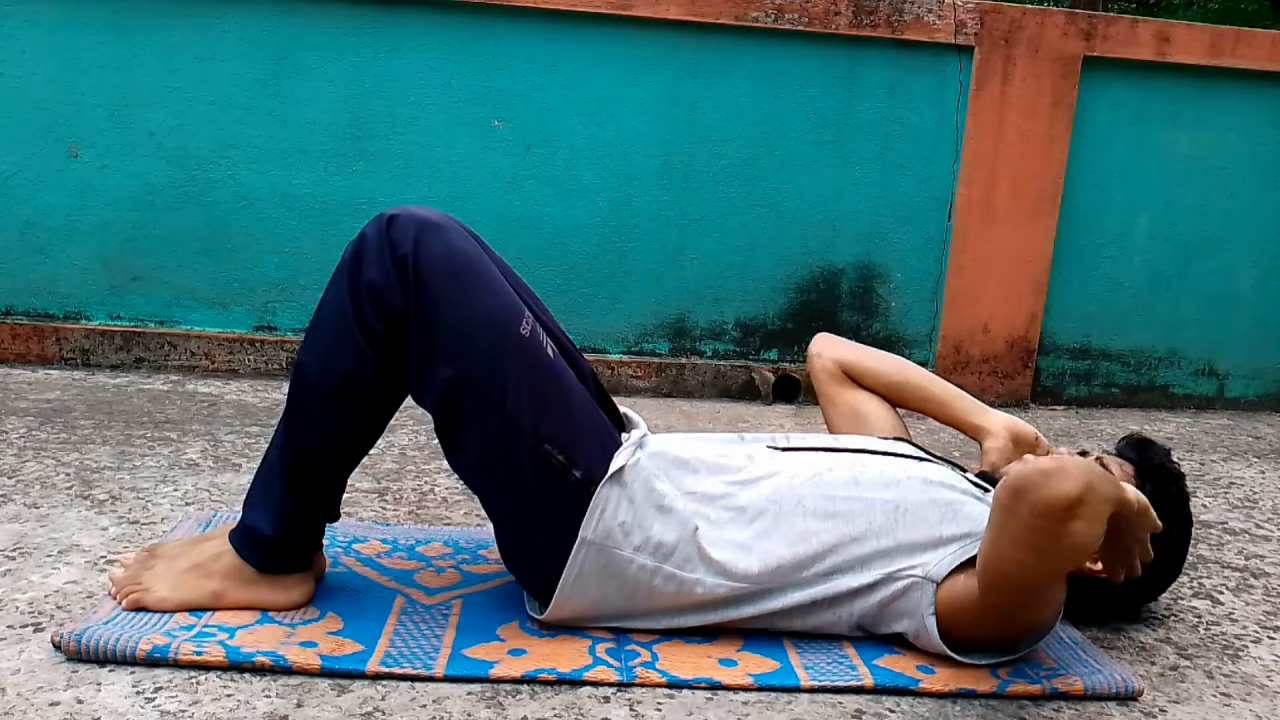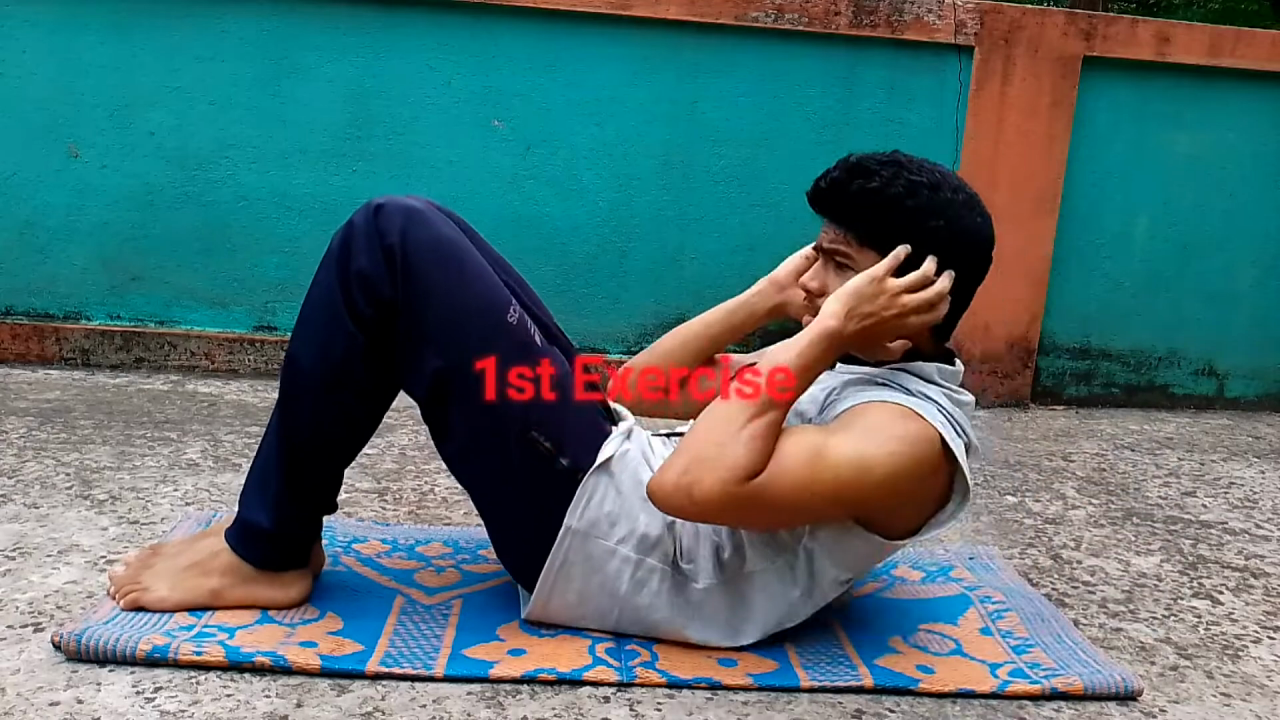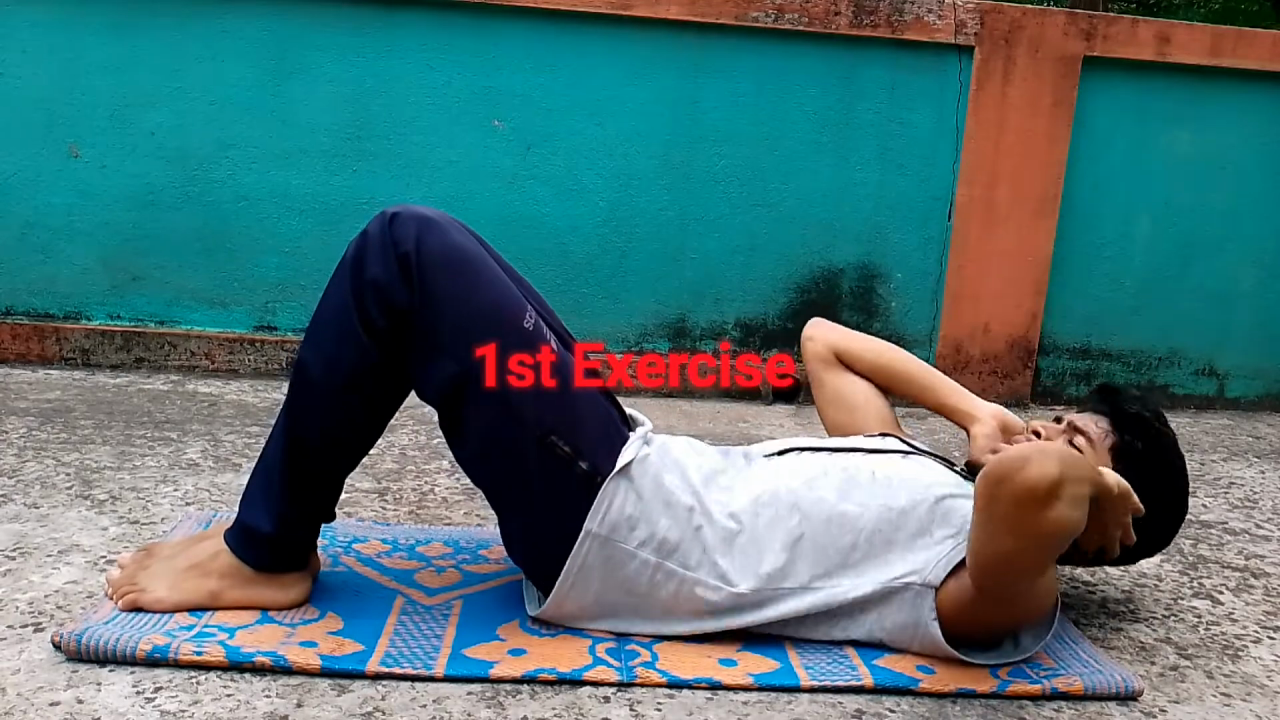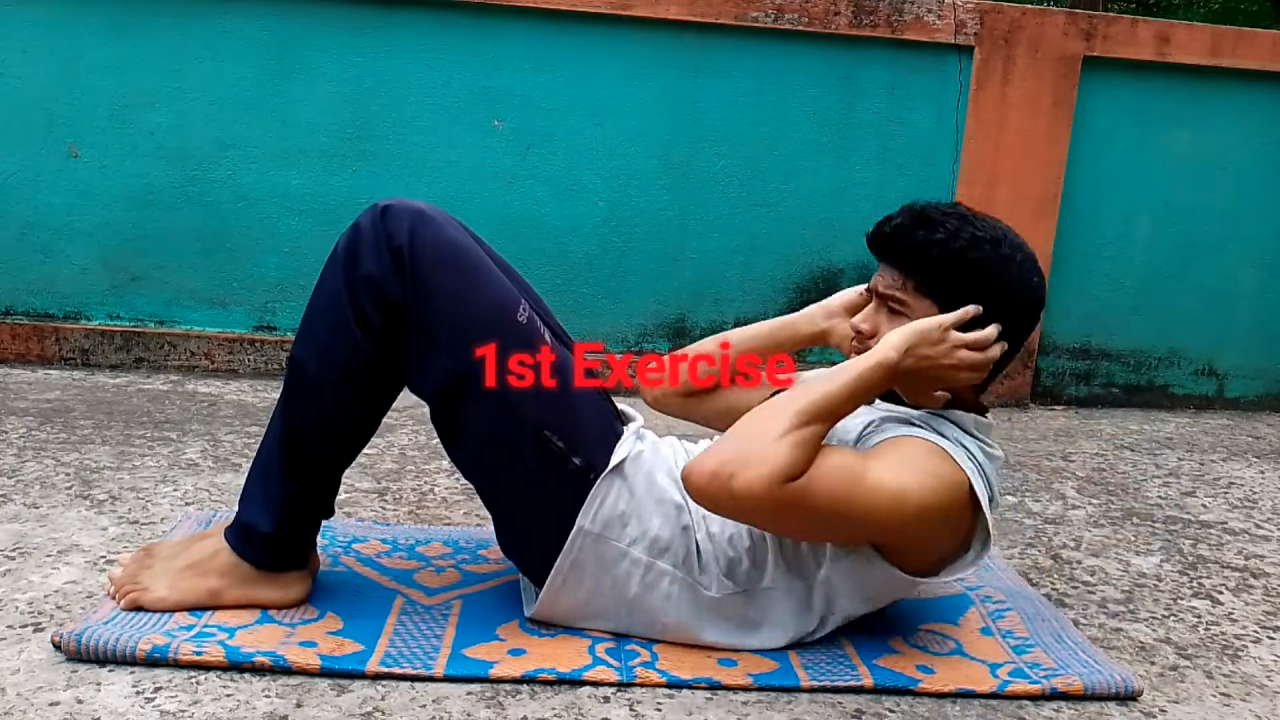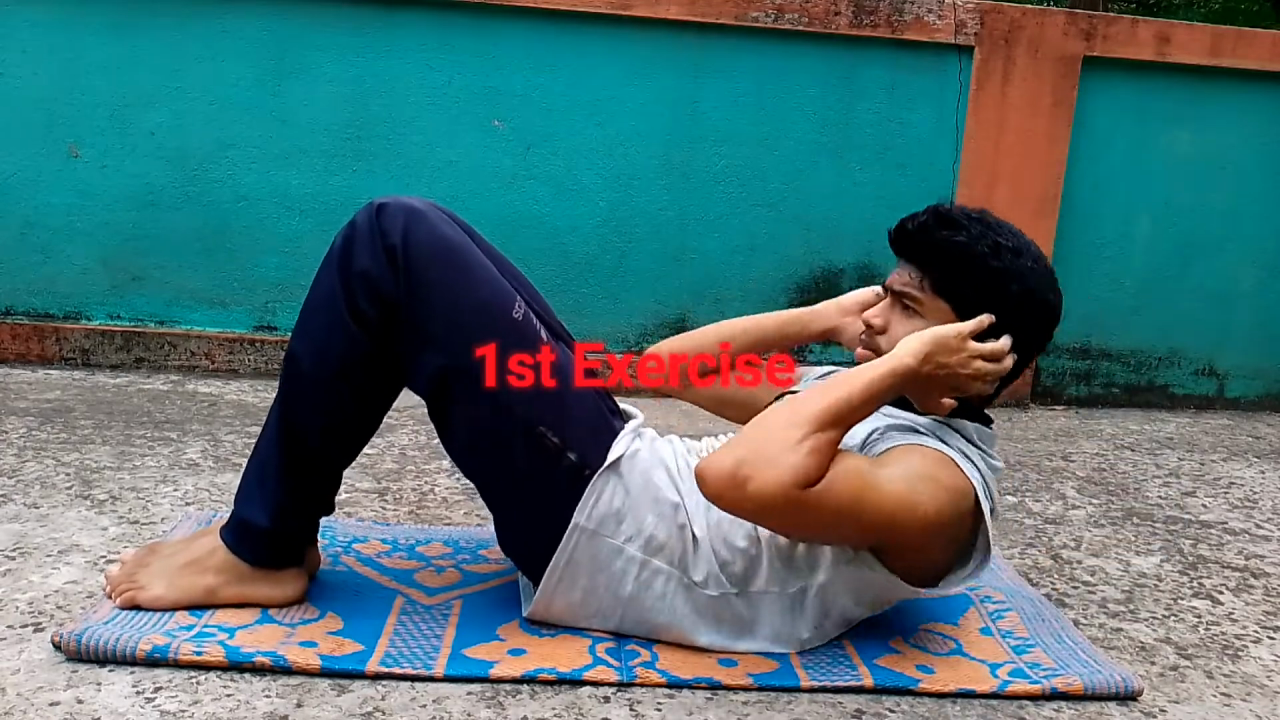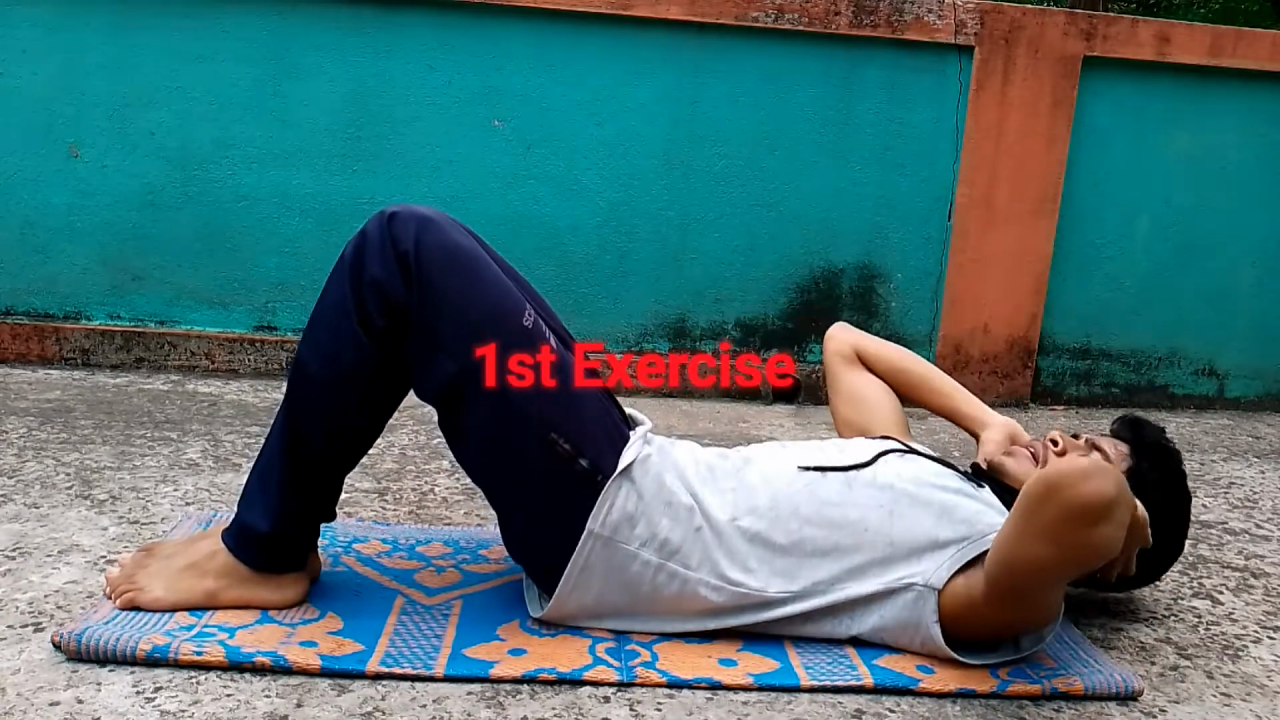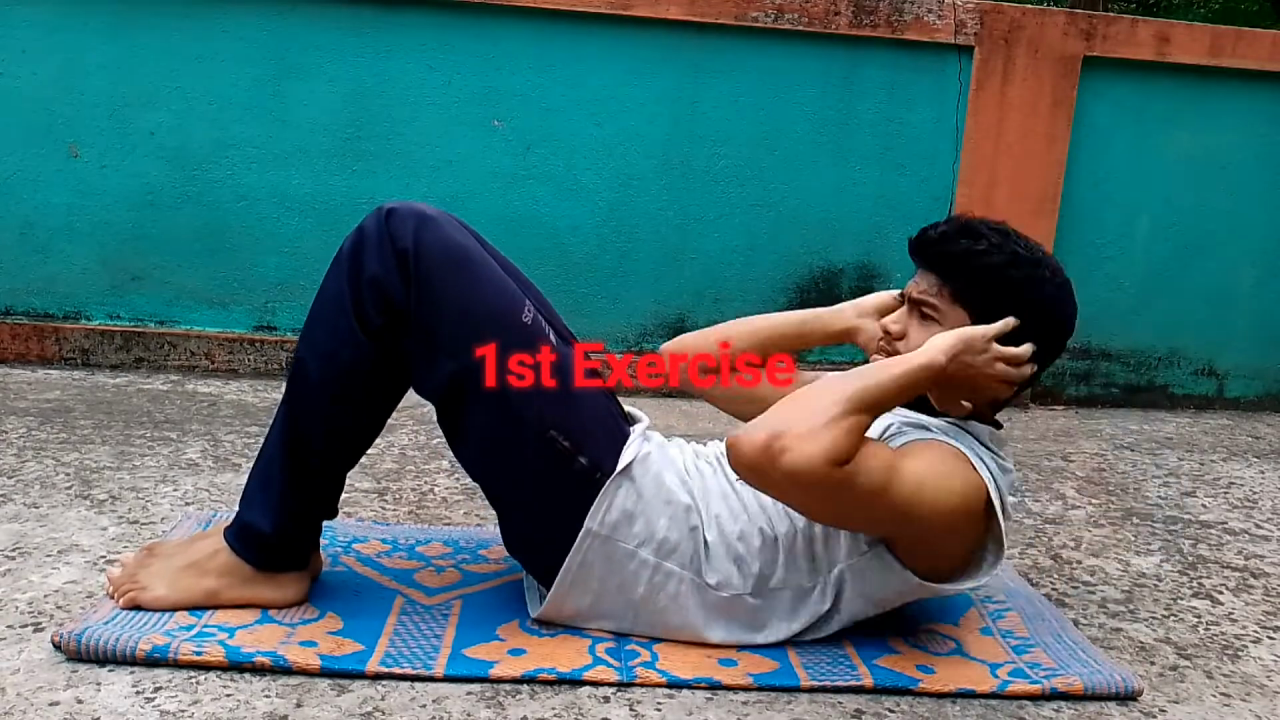
dt=0.7s
person 1, frame 1
left shoulder: (1007, 599)
right shoulder: (940, 484)
left elbow: (1048, 493)
right elbow: (828, 351)
left wrist: (1116, 504)
right wrist: (987, 420)
left hip: (602, 530)
right hip: (634, 470)
left knee: (408, 252)
right knee: (413, 248)
left ankle: (270, 558)
right ankle: (279, 534)
person 1, frame 2
left shoulder: (909, 439)
right shoulder: (848, 372)
left elbow: (691, 484)
right elbow: (646, 378)
left wrist: (826, 329)
right wrist: (773, 295)
left hip: (597, 538)
right hip: (612, 479)
left knee: (390, 241)
right knee: (407, 239)
left ankle: (265, 554)
right ankle: (277, 534)
person 1, frame 3
left shoulder: (1007, 590)
right shoulder: (920, 469)
left elbow: (1029, 482)
right elbow: (821, 340)
left wrist: (1081, 481)
right wrist: (968, 407)
left hip: (615, 528)
right hip: (642, 475)
left knee: (409, 252)
right knee: (413, 250)
left ankle: (265, 555)
right ankle: (276, 531)
person 1, frame 4
left shoulder: (937, 479)
right shoulder: (890, 415)
left elbow: (726, 477)
right elbow: (674, 382)
left wrist: (875, 367)
right wrist: (820, 325)
left hip: (608, 538)
right hip: (624, 491)
left knee: (399, 241)
right knee: (406, 246)
left ankle: (262, 556)
right ankle: (279, 534)
person 1, frame 5
left shoulder: (939, 489)
right shoulder: (882, 405)
left elbow: (740, 478)
right elbow: (668, 361)
left wrist: (893, 367)
right wrist: (826, 319)
left hip: (602, 535)
right hip: (628, 476)
left knee: (395, 241)
right knee: (404, 239)
left ankle: (261, 551)
right ankle: (277, 531)
person 1, frame 6
left shoulder: (1006, 592)
right shoulder: (935, 488)
left elbow: (1083, 498)
right elbow: (845, 344)
left wrist: (1106, 495)
right wrist: (986, 421)
left hip: (611, 529)
right hip: (638, 479)
left knee: (408, 250)
right knee: (412, 249)
left ankle: (265, 555)
right ankle: (275, 533)
person 1, frame 7
left shoulder: (952, 499)
right shoulder: (889, 412)
left elbow: (766, 451)
right elbow: (691, 354)
left wrist: (922, 367)
right wrist: (851, 320)
left hip: (611, 537)
right hip: (629, 487)
left knee: (406, 246)
right knee: (409, 244)
left ankle: (265, 554)
right ankle: (281, 535)
